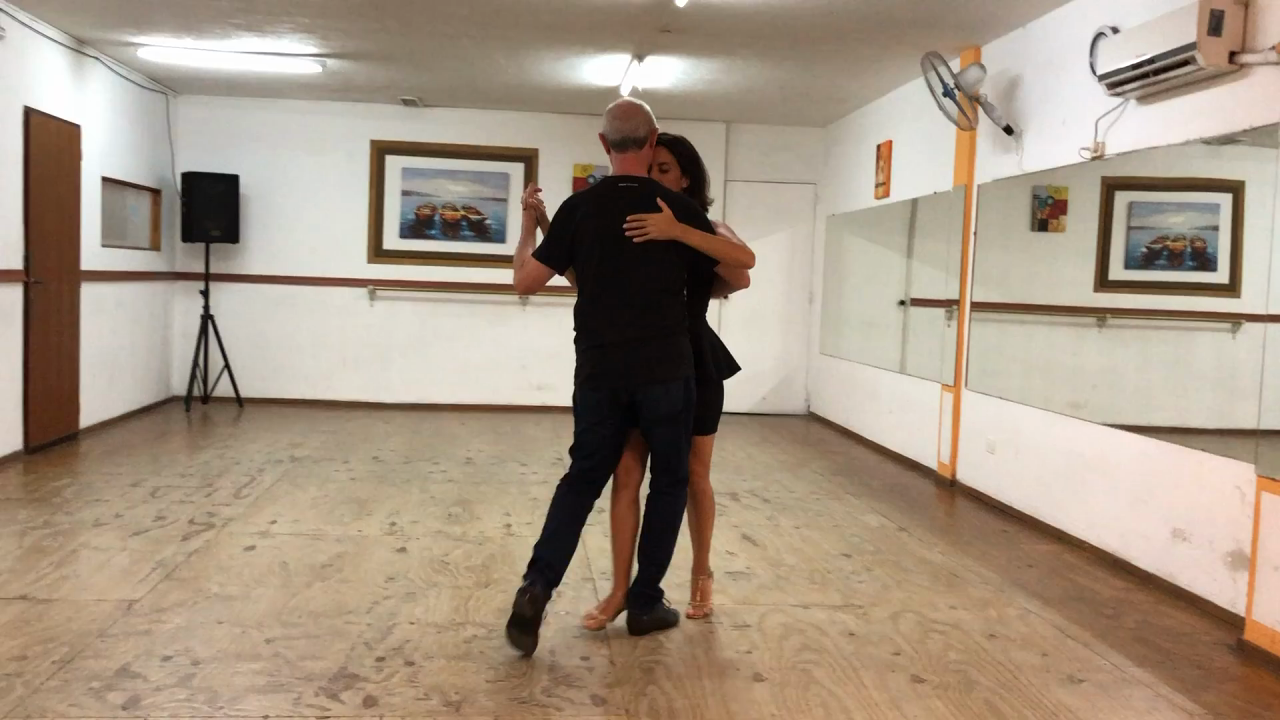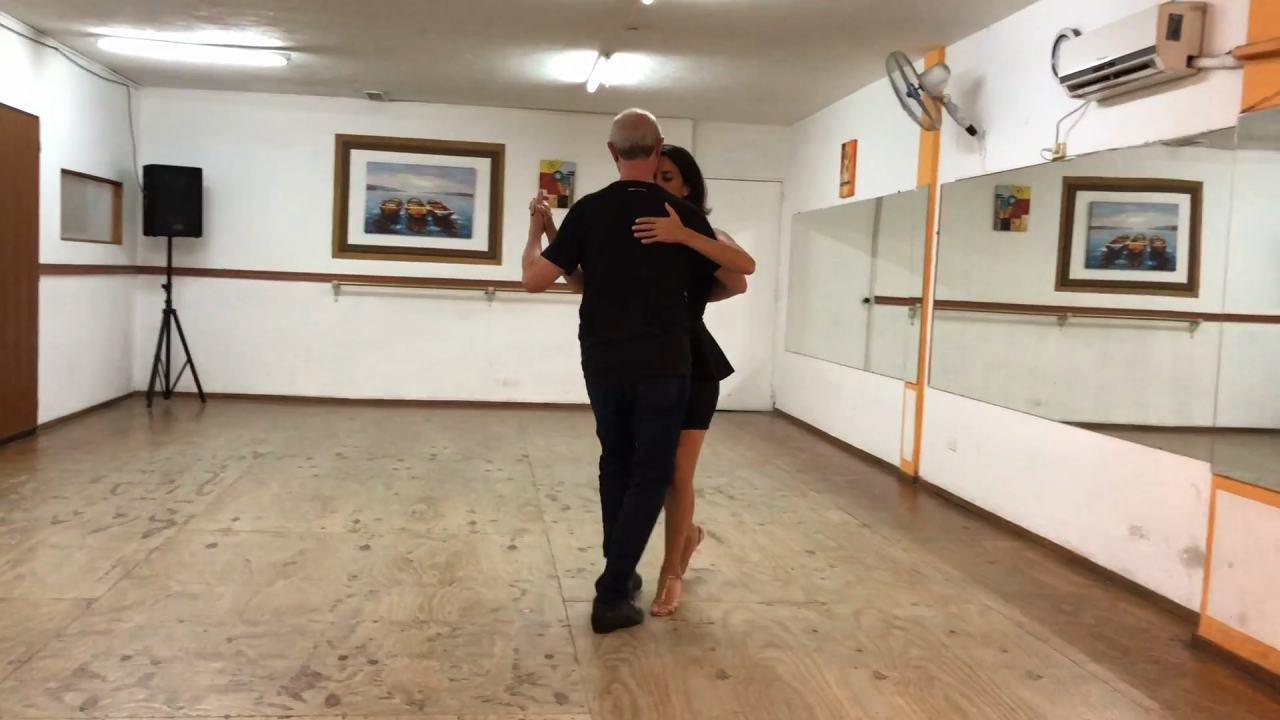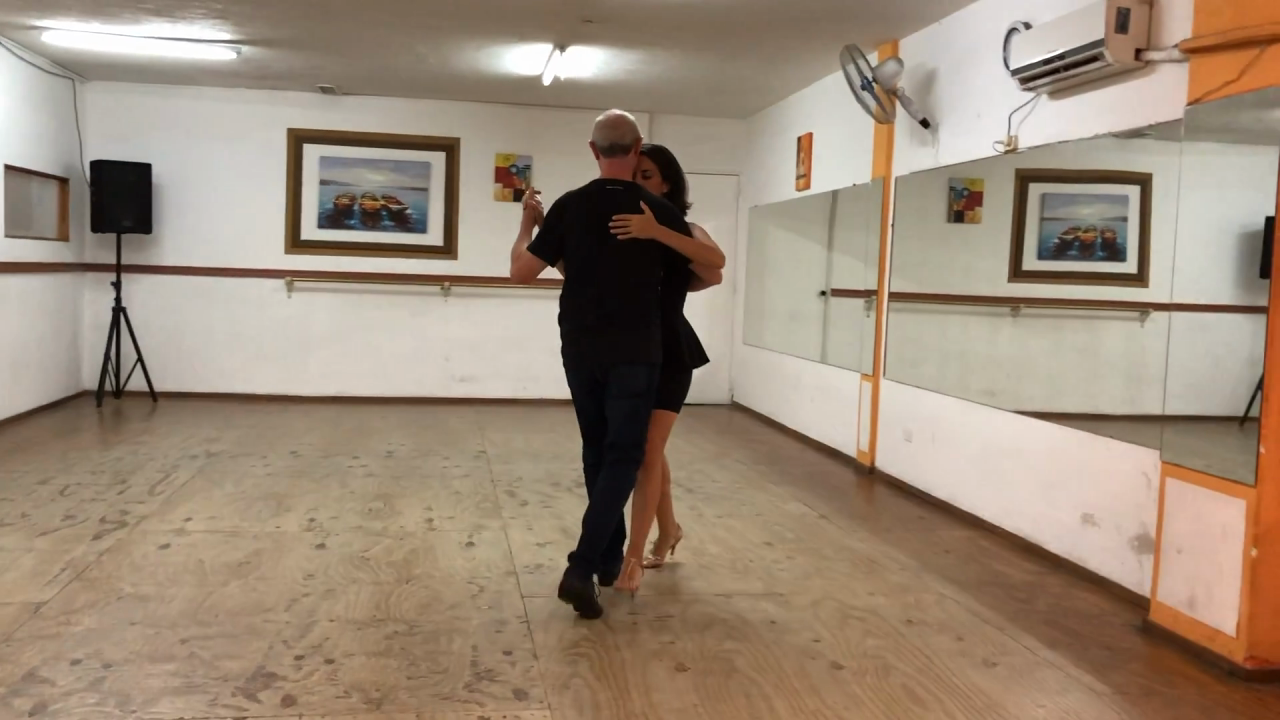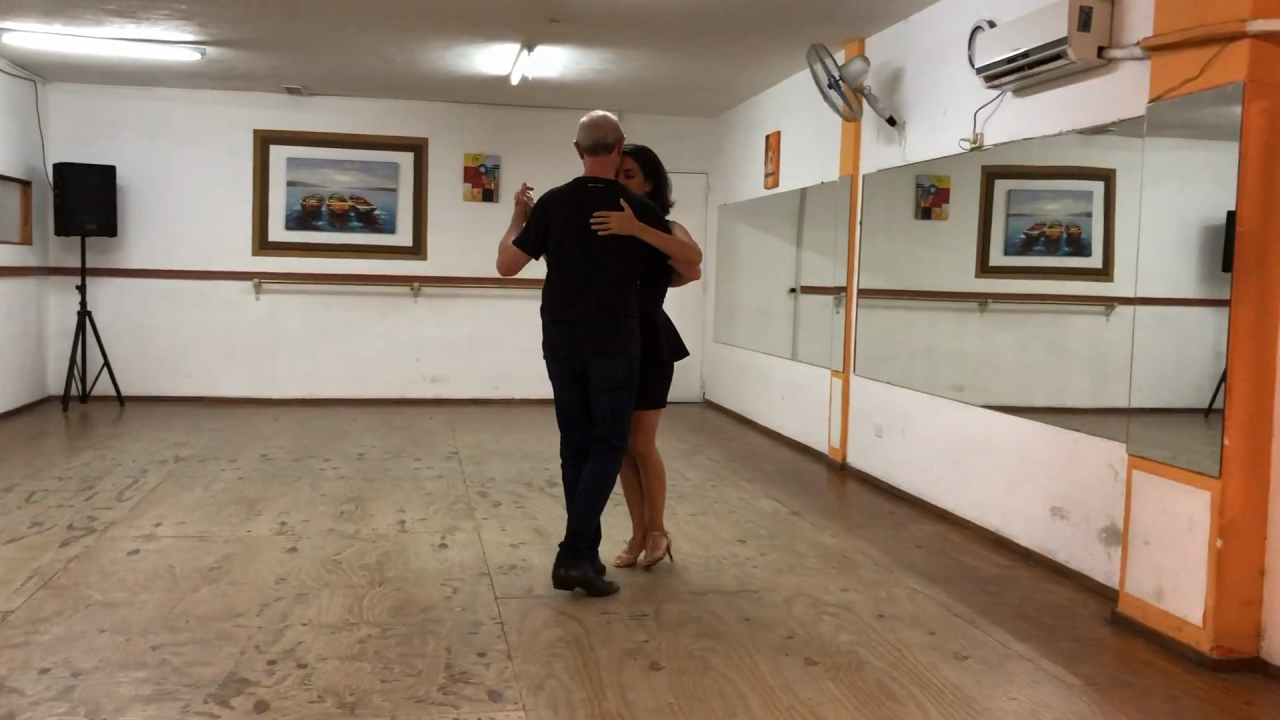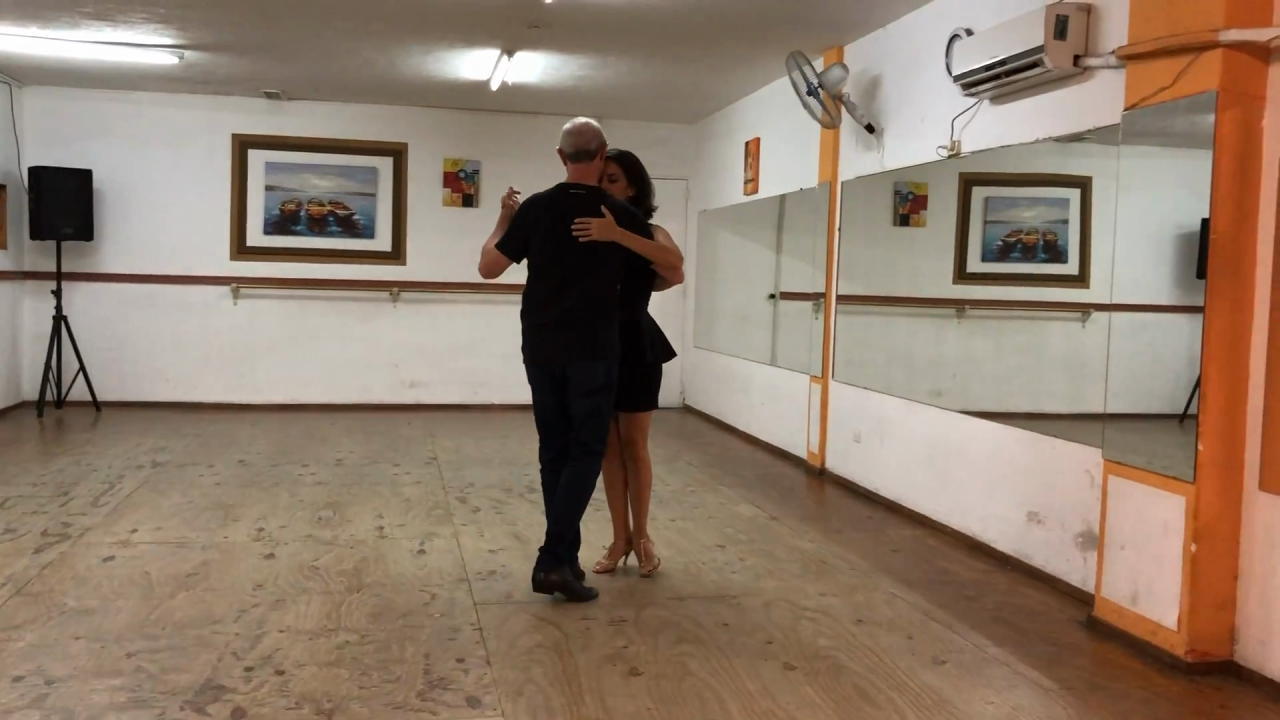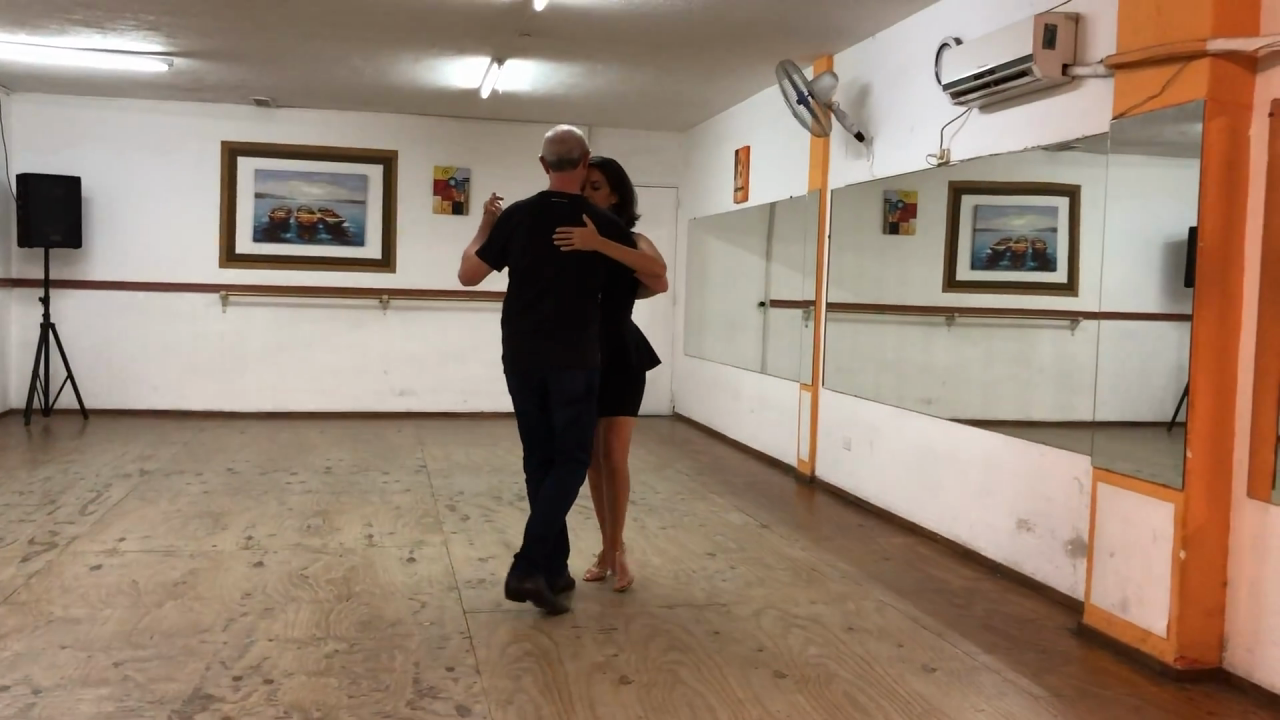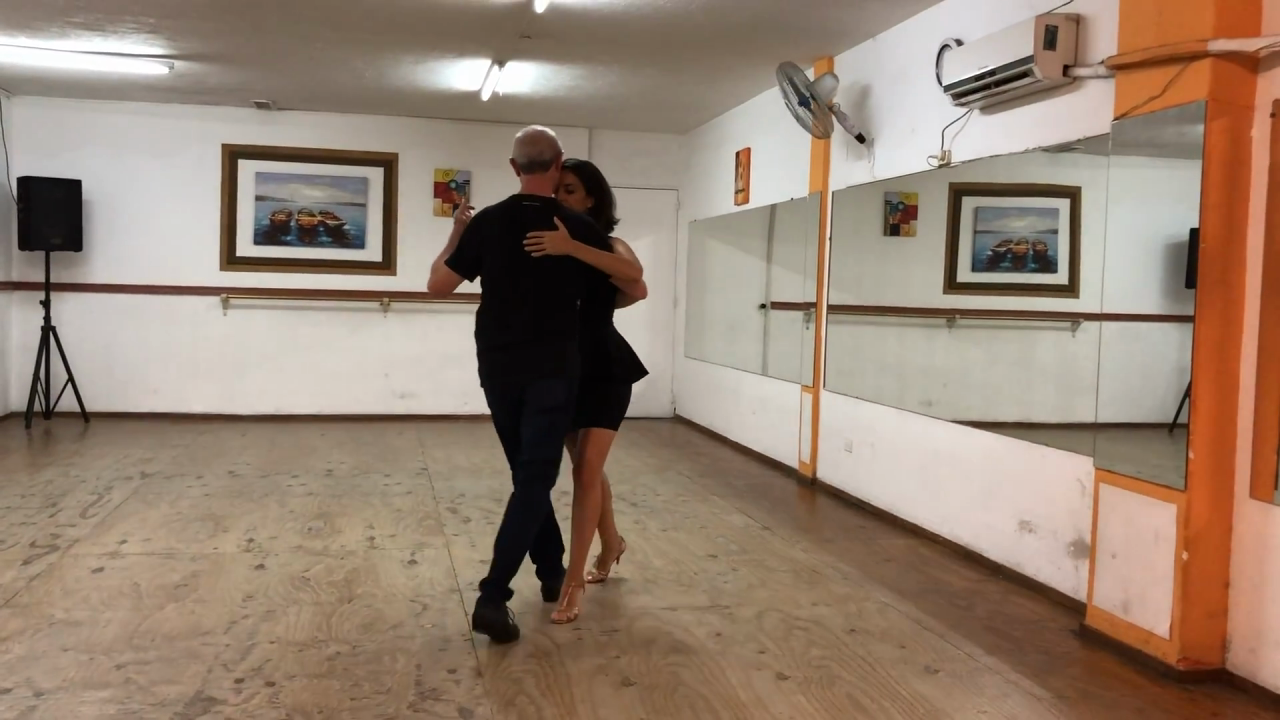
dt=0.4s
person 1, frame 1
left shoulder: (579, 208)
right shoulder: (681, 210)
left elbow: (525, 280)
left wrist: (529, 225)
right wrist: (695, 290)
left hip: (599, 370)
right hip: (665, 370)
left knee: (583, 478)
right knee: (671, 481)
left ankle: (537, 590)
right ankle: (645, 600)
person 1, frame 2
left shoulder: (589, 211)
right shoulder: (683, 214)
left elbow: (535, 279)
left wrist: (537, 228)
right wrist: (692, 293)
left hip: (604, 364)
right hip: (662, 366)
left knee: (616, 465)
right knee: (649, 475)
left ankle: (618, 569)
right ankle: (612, 595)
person 1, frame 3
left shoulder: (570, 207)
right shoulder: (659, 211)
left elbow: (521, 271)
left wrist: (527, 224)
right wrist: (669, 284)
left hip: (581, 352)
right hip: (634, 353)
left knee: (598, 453)
right knee: (621, 457)
left ankle: (609, 556)
right ankle: (582, 566)
person 1, frame 4
left shoulder: (553, 203)
right shoulder: (639, 209)
left elbow: (506, 265)
left wrist: (519, 217)
left hip: (562, 345)
right hip: (613, 347)
left knee: (575, 447)
right knee: (606, 447)
left ankle: (584, 553)
right ankle: (574, 555)
person 1, frame 5
left shoulder: (536, 209)
right shoulder: (621, 215)
left elbow: (488, 268)
left wrist: (505, 220)
left hip: (541, 350)
right hip: (593, 352)
left knee: (554, 452)
right knee: (585, 452)
left ankle: (564, 558)
right ankle: (554, 559)
person 1, frame 6
left shoulder: (517, 216)
right shoulder: (603, 224)
left elbow: (469, 275)
left wrist: (486, 227)
left hip: (521, 359)
right hip: (573, 361)
left knee: (540, 462)
right knee: (571, 460)
left ankle: (553, 568)
right ankle: (530, 565)
person 1, frame 7
left shoulder: (488, 222)
right shoulder: (577, 228)
left elbow: (438, 286)
right elbow: (630, 280)
left wrist: (456, 236)
left hip: (498, 369)
right hip: (552, 370)
left knee: (527, 471)
right knee: (535, 476)
left ankle: (551, 573)
right ankle: (492, 597)
person 2, frame 1
left shoulder: (707, 233)
right shoulder: (631, 231)
left elbow: (744, 264)
left wrist: (678, 231)
left hip: (694, 365)
left knee: (692, 477)
right knee: (624, 478)
left ankle: (701, 577)
right ankle: (621, 588)
person 2, frame 2
left shoulder: (706, 238)
right shoulder: (630, 237)
left elbow: (745, 268)
right elbow: (583, 282)
left wrist: (682, 235)
right wrist: (549, 228)
left hip: (692, 364)
left knee: (677, 472)
left ankle: (672, 572)
right ankle: (688, 534)
person 2, frame 3
left shoulder: (684, 232)
right shoulder: (606, 231)
left elbow: (716, 264)
left wrist: (656, 232)
right wrist: (539, 221)
left hip: (669, 351)
left knee: (646, 450)
right knee: (646, 450)
left ankle: (629, 559)
right ankle: (668, 531)
person 2, frame 4
left shoulder: (664, 230)
right shoulder: (601, 227)
left elbow: (693, 261)
left wrist: (637, 229)
left hip: (649, 345)
left knee: (641, 444)
right knee: (621, 443)
left ankle: (657, 529)
right ankle: (639, 532)
person 2, frame 5
left shoulder: (647, 234)
right shoulder: (584, 230)
left elbow: (675, 265)
left wrist: (617, 235)
left hip: (636, 349)
left knee: (634, 446)
right knee: (608, 447)
left ankle: (642, 536)
right ankle: (620, 538)
person 2, frame 6
left shoulder: (631, 242)
right shoulder: (567, 238)
left elbow: (657, 272)
left wrist: (599, 244)
left hip: (621, 359)
left knee: (613, 457)
right knee: (592, 458)
left ankle: (615, 551)
right ankle: (610, 545)
person 2, frame 7
left shoulder: (609, 246)
right shoulder: (541, 246)
left elbow: (635, 279)
left wrist: (572, 248)
left hip: (605, 370)
left knee: (588, 470)
right knee: (585, 470)
left ankle: (572, 580)
right ankle: (610, 544)
